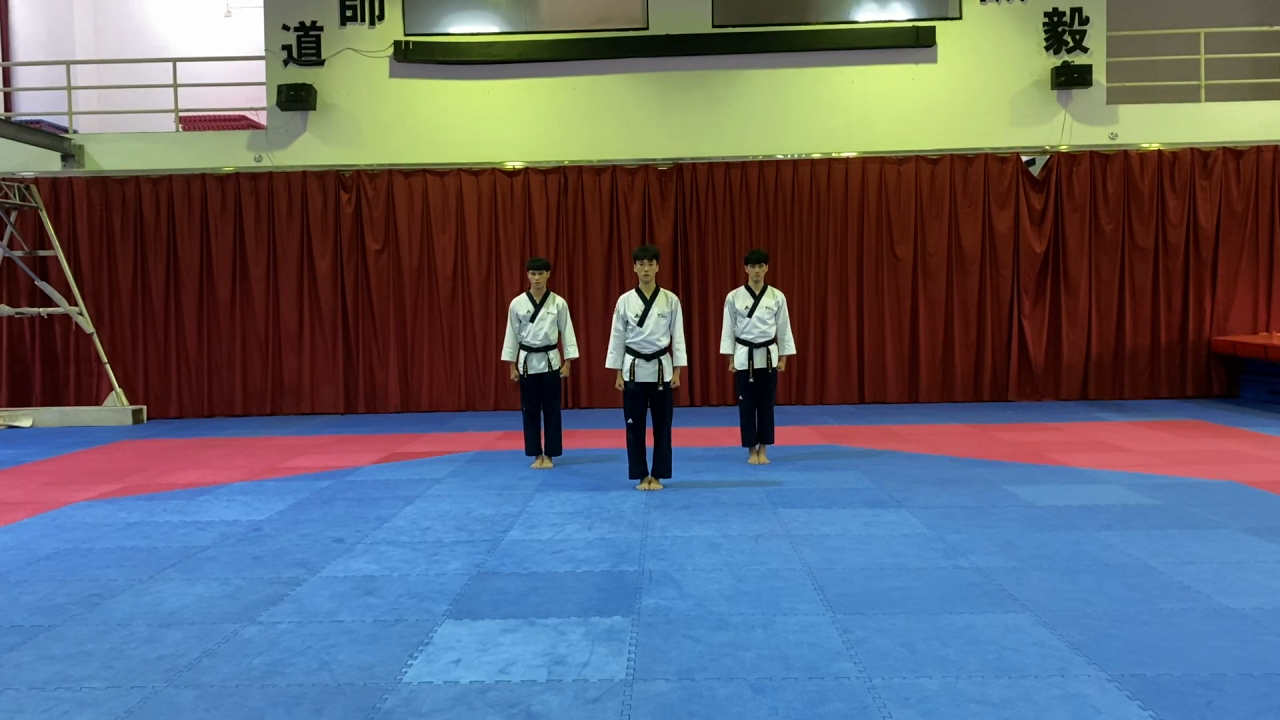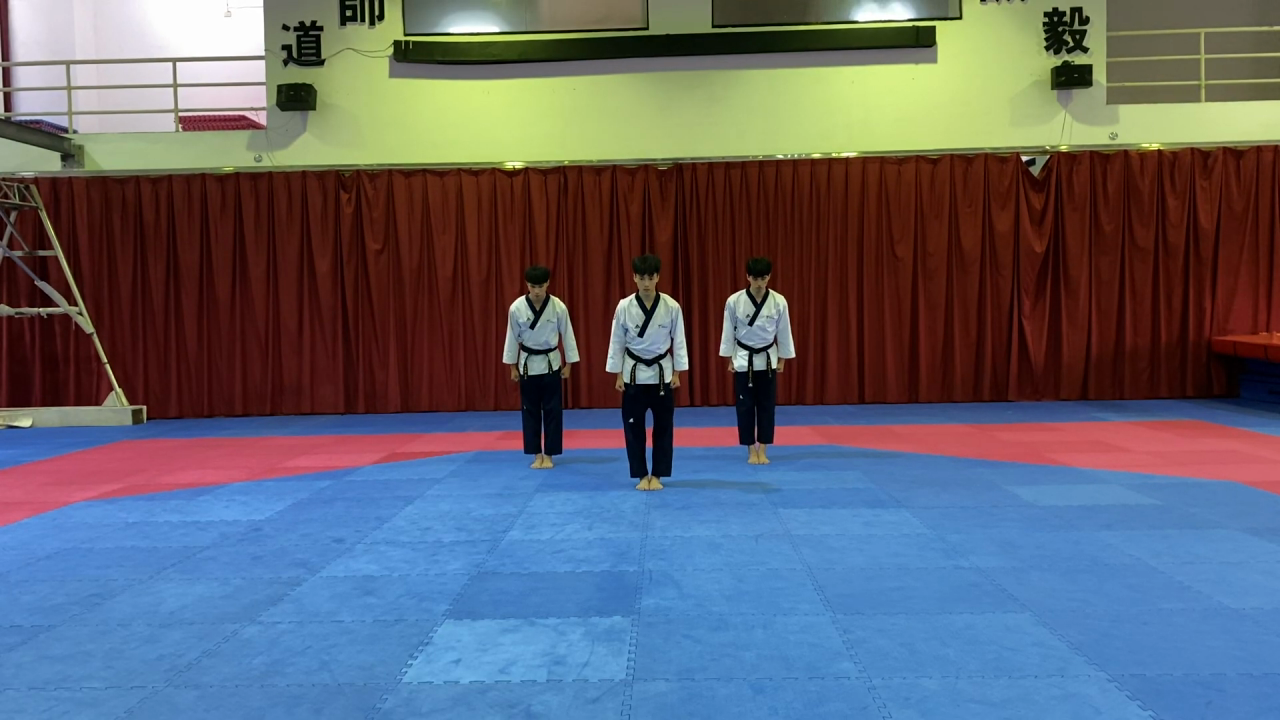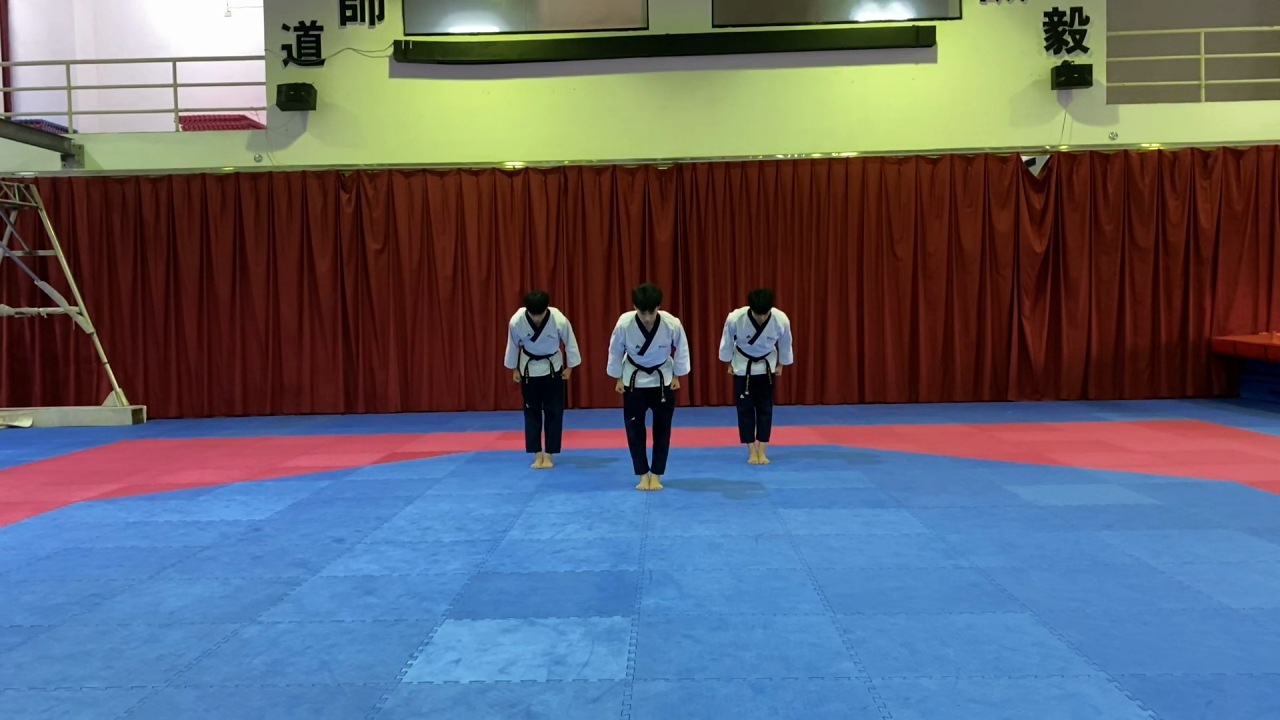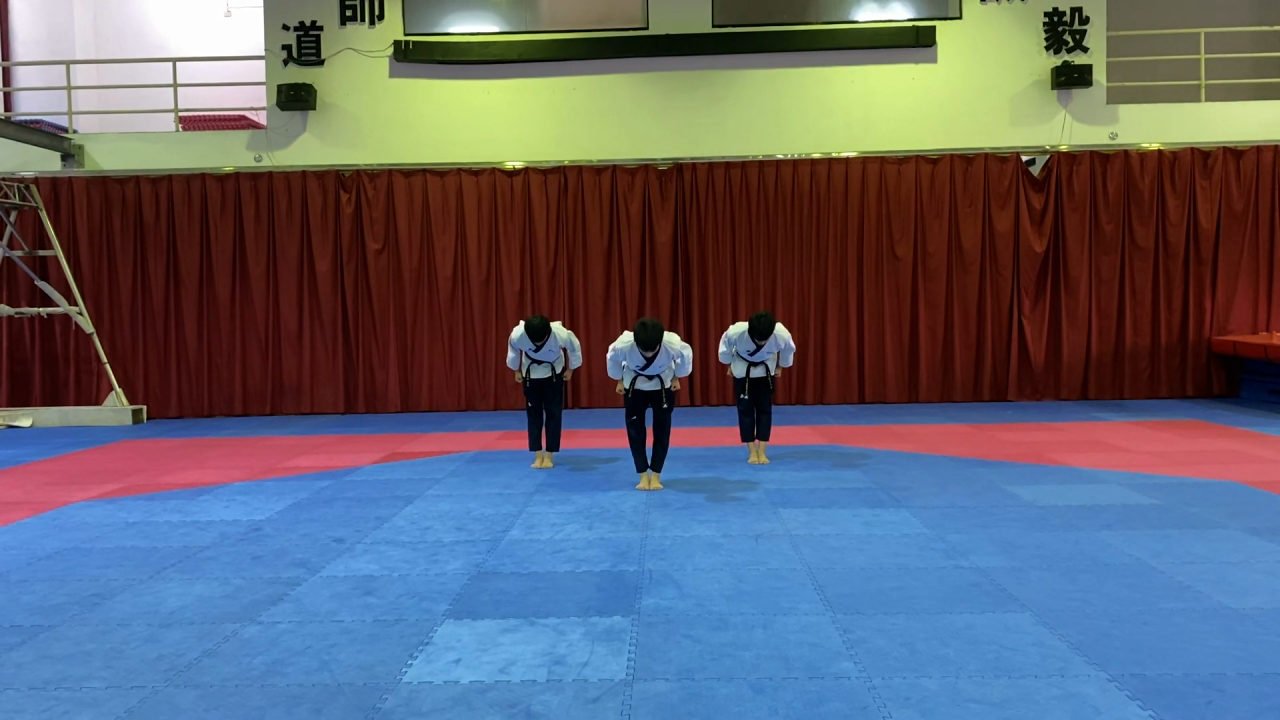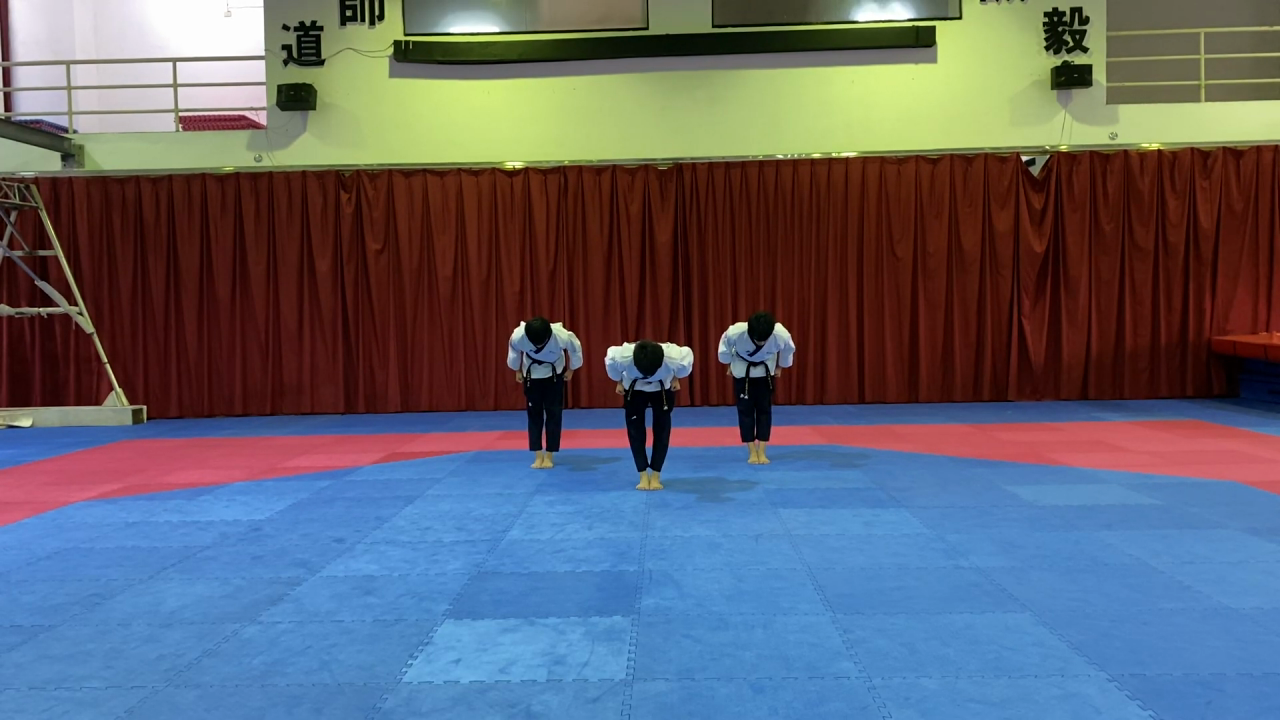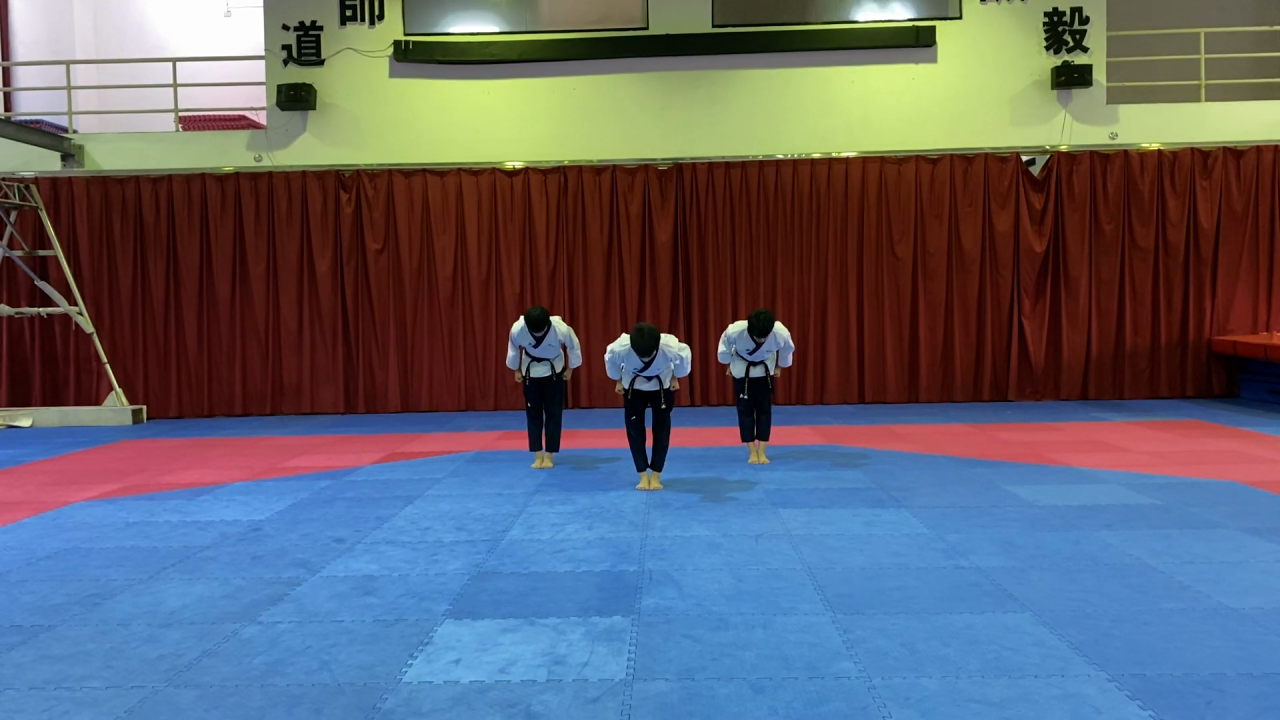
dt=0.5s
person 1, frame 1
left shoulder: (670, 300)
right shoulder: (625, 301)
left elbow: (677, 336)
right elbow: (617, 337)
left wrist: (677, 371)
right wrist: (618, 373)
left hip: (661, 368)
right hip: (633, 368)
left knee: (662, 425)
right knee: (635, 425)
left ankle: (657, 476)
right ankle: (642, 476)
person 1, frame 2
left shoulder: (671, 306)
right shoulder: (624, 307)
left elbow: (679, 340)
right elbow: (617, 342)
left wrist: (677, 373)
right wrist: (618, 375)
left hip: (661, 371)
right hip: (634, 371)
left knee: (663, 425)
right knee: (634, 425)
left ankle: (656, 475)
right ankle: (642, 475)
person 1, frame 3
left shoulder: (672, 324)
right shoulder: (624, 324)
left elbow: (682, 349)
right elbow: (615, 351)
left wrist: (677, 376)
right wrist: (618, 378)
left hip: (662, 378)
right hip: (634, 378)
left knee: (662, 427)
right knee: (634, 427)
left ankle: (656, 474)
right ankle: (643, 475)
person 1, frame 4
left shoulder: (673, 344)
right shoulder: (623, 344)
left elbow: (687, 356)
right elbow: (612, 358)
left wrist: (676, 378)
right wrist: (619, 380)
left hip: (662, 382)
right hip: (635, 383)
left knee: (662, 427)
right knee: (635, 427)
left ankle: (655, 474)
right ankle: (643, 475)
person 1, frame 5
left shoulder: (674, 357)
right shoulder: (622, 357)
left elbow: (688, 355)
right elbow: (609, 358)
left wrist: (676, 379)
right wrist: (618, 382)
left hip: (662, 386)
right hip: (634, 386)
left knee: (662, 427)
right knee: (635, 427)
left ankle: (655, 474)
right ankle: (643, 475)
person 1, frame 6
left shoulder: (671, 347)
right shoulder: (621, 348)
left elbow: (685, 355)
right elbow: (610, 358)
left wrist: (675, 378)
right wrist: (618, 381)
left hip: (662, 384)
right hip: (634, 385)
left knee: (661, 427)
right knee: (634, 427)
left ankle: (656, 475)
right ankle: (643, 475)
person 2, frame 1
left shoulder: (558, 303)
right shoulder: (517, 304)
left elbow: (567, 333)
right elbow: (512, 335)
left wrist: (567, 363)
right wrist: (512, 366)
left hip: (551, 361)
right hip: (527, 361)
left knee: (552, 410)
right knee: (530, 410)
left ankle: (549, 455)
right ankle: (537, 455)
person 2, frame 2
left shoulder: (558, 307)
right shoulder: (516, 308)
left elbow: (567, 336)
right elbow: (512, 337)
left wrist: (568, 364)
right wrist: (512, 366)
left hip: (551, 363)
right hip: (527, 363)
left knee: (552, 410)
right knee: (530, 410)
left ankle: (548, 454)
right ankle: (537, 455)
person 2, frame 3
left shoulder: (559, 320)
right shoulder: (516, 321)
left elbow: (571, 344)
right elbow: (513, 346)
left wrist: (569, 367)
right wrist: (514, 369)
left hip: (552, 367)
right hip: (529, 367)
left knee: (553, 411)
right knee: (532, 411)
left ankle: (548, 455)
right ankle: (538, 454)
person 2, frame 4
left shoulder: (561, 334)
right shoulder: (517, 335)
left elbow: (575, 348)
right elbow: (513, 351)
left wrist: (570, 369)
right wrist: (516, 370)
left hip: (554, 370)
right hip: (531, 371)
left knee: (553, 411)
right knee: (533, 411)
left ankle: (549, 455)
right ankle: (538, 455)
person 2, frame 5
left shoulder: (562, 335)
right shoulder: (518, 336)
left elbow: (576, 348)
right elbow: (514, 351)
left wrist: (571, 370)
right wrist: (517, 370)
left hip: (555, 371)
right hip: (532, 371)
left knee: (553, 412)
right knee: (534, 412)
left ankle: (549, 455)
right ankle: (538, 455)
person 2, frame 6
left shoulder: (561, 329)
right shoulder: (517, 329)
left elbow: (573, 347)
right elbow: (513, 349)
left wrist: (570, 369)
right wrist: (516, 370)
left hip: (554, 371)
right hip: (531, 370)
left knee: (553, 412)
right knee: (533, 412)
left ankle: (549, 455)
right ankle: (538, 455)
person 3, frame 1
left shoulder: (777, 297)
right shoulder: (734, 297)
left elbow: (783, 329)
right elbow: (729, 329)
left wrist: (783, 358)
right wrist: (731, 359)
left hip: (768, 355)
right hip: (744, 356)
left knee: (766, 404)
right knee: (747, 405)
left ankle: (763, 450)
right ankle: (752, 450)
person 3, frame 2
left shoulder: (779, 301)
right shoulder: (734, 301)
left elbow: (784, 332)
right elbow: (728, 332)
left wrist: (782, 360)
right wrist: (730, 359)
left hip: (767, 358)
right hip: (743, 359)
left knee: (767, 406)
right knee: (745, 406)
left ankle: (762, 450)
right ankle: (752, 450)
person 3, frame 3
left shoulder: (781, 320)
right shoulder: (735, 318)
left elbow: (786, 344)
right elbow: (727, 342)
left wrist: (780, 364)
right wrist: (730, 364)
left hip: (766, 365)
right hip: (742, 365)
left knee: (765, 407)
right knee: (745, 407)
left ankle: (762, 451)
right ankle: (752, 451)
person 3, frame 4
left shoulder: (782, 335)
right shoulder: (735, 332)
left elbow: (789, 350)
right elbow: (725, 346)
left wrist: (780, 367)
right wrist: (730, 365)
left hip: (766, 369)
right hip: (742, 368)
left knee: (764, 408)
right knee: (745, 408)
left ankle: (762, 451)
right ankle: (752, 452)
person 3, frame 5
left shoulder: (782, 335)
right shoulder: (735, 333)
left elbow: (788, 350)
right elbow: (725, 346)
left wrist: (779, 367)
right wrist: (730, 365)
left hip: (765, 369)
right hip: (742, 369)
left knee: (764, 408)
right knee: (745, 408)
left ankle: (762, 451)
right ankle: (752, 452)
person 3, frame 6
left shoulder: (781, 333)
right shoulder: (735, 331)
left elbow: (787, 350)
right elbow: (725, 346)
left wrist: (779, 367)
right wrist: (729, 365)
left hip: (765, 369)
right hip: (742, 369)
left knee: (764, 408)
right knee: (745, 409)
left ankle: (762, 451)
right ankle: (752, 452)
